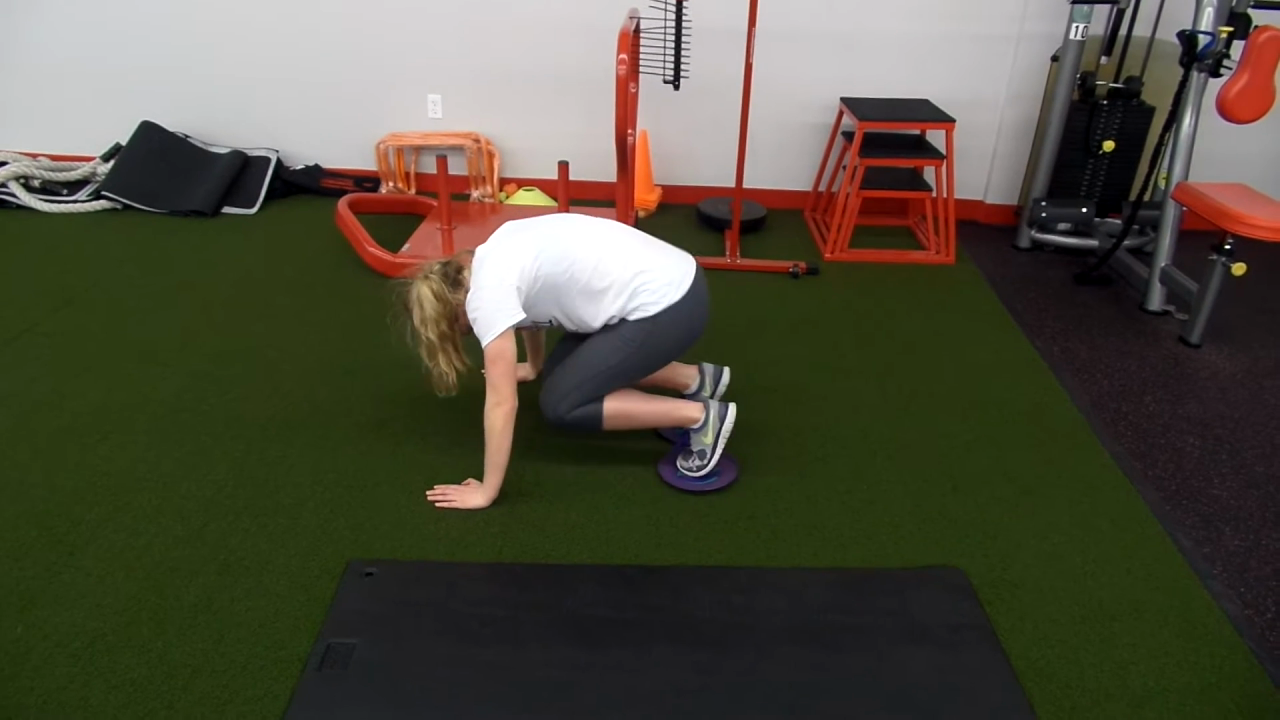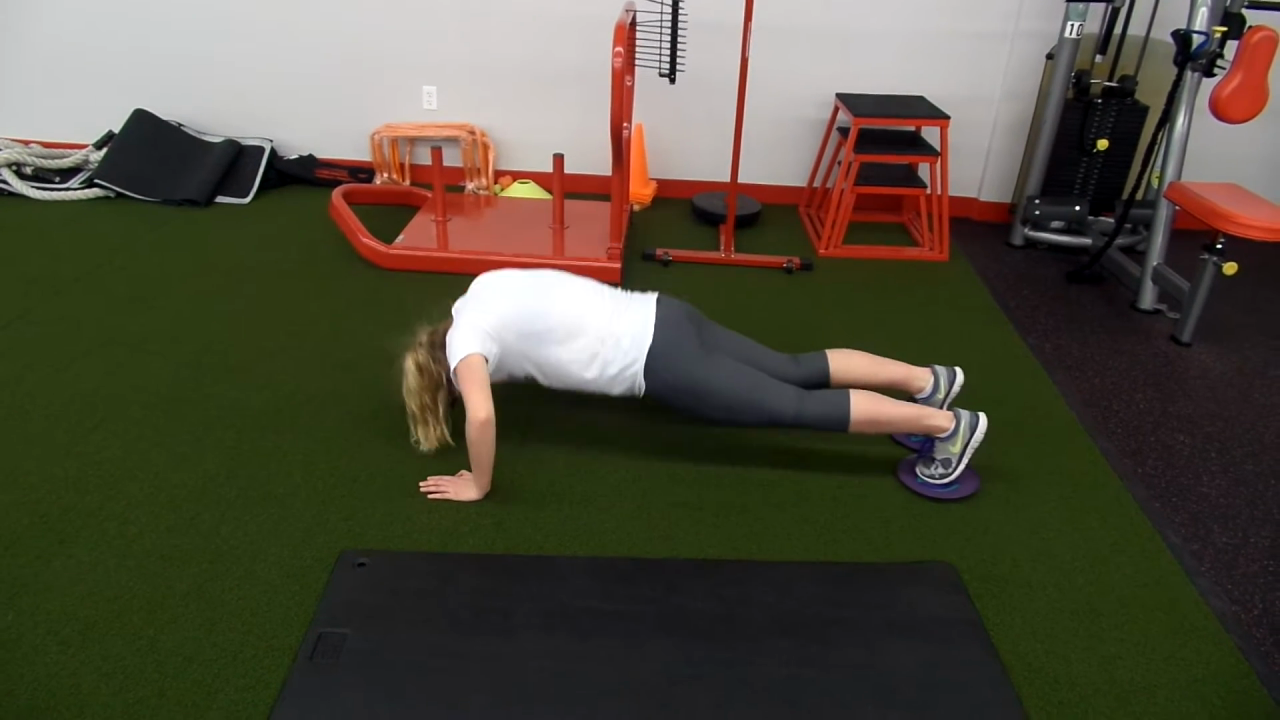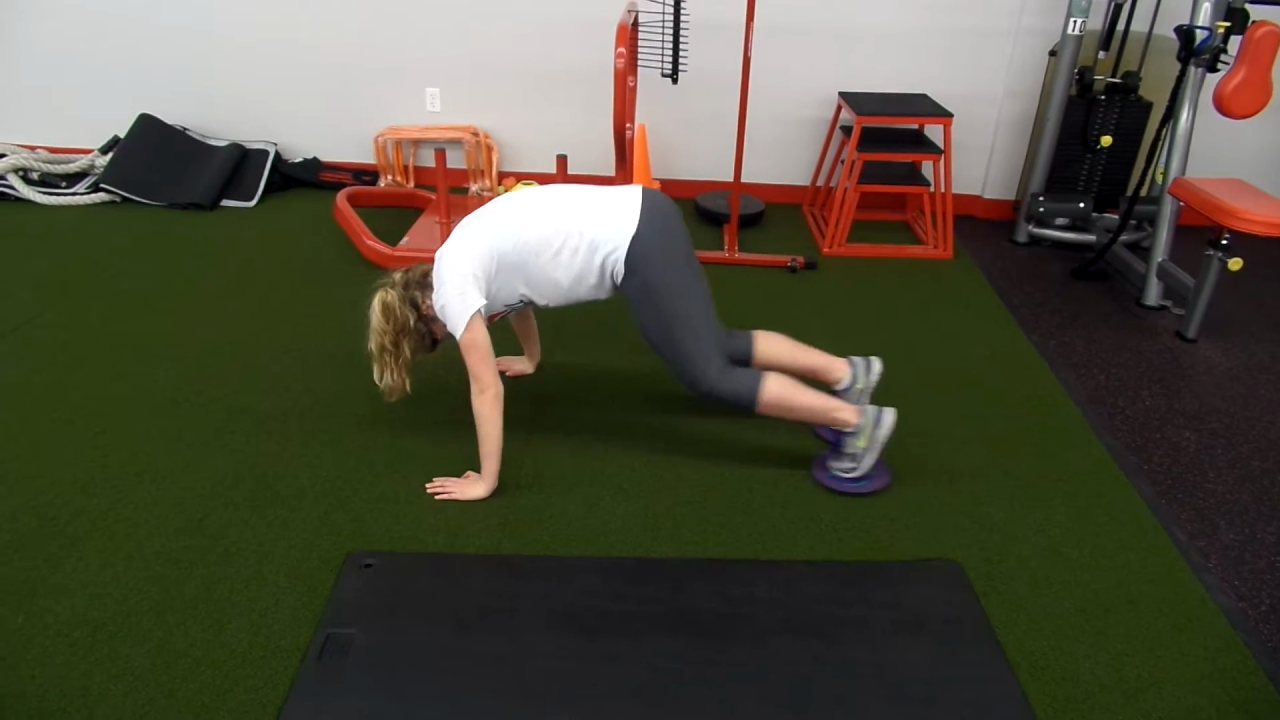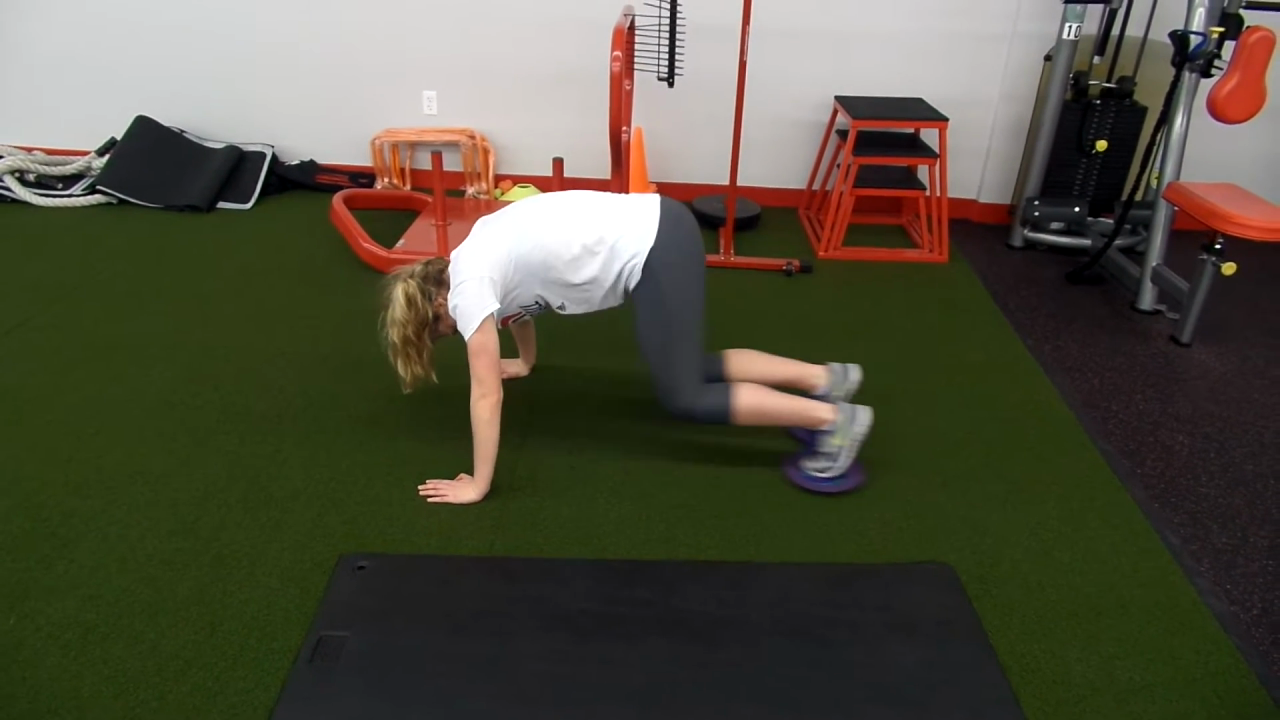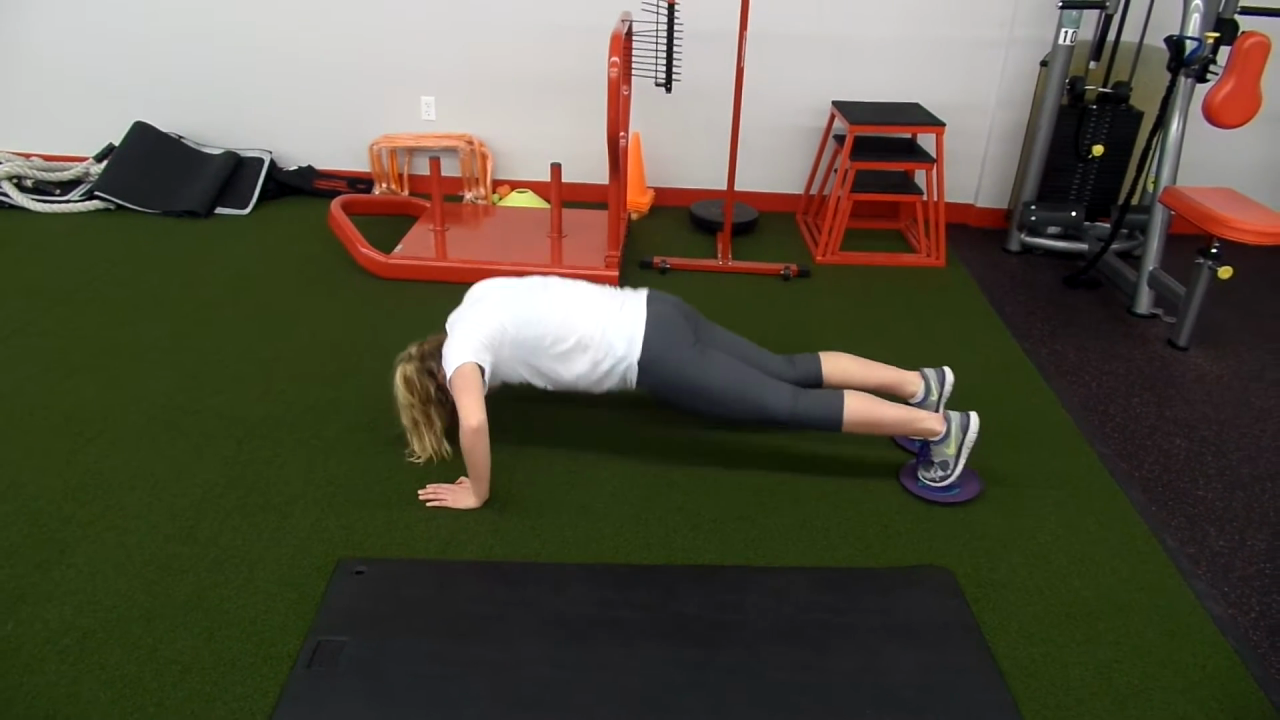
dt=1s
person 1, frame 1
left shoulder: (487, 294)
right shoulder: (490, 257)
left elbow: (501, 403)
left wrist: (487, 491)
right wrist: (534, 365)
left hip: (668, 304)
right hip: (670, 279)
left knee: (560, 405)
right knee: (564, 369)
left ankle: (700, 416)
right ankle: (694, 379)
person 1, frame 2
left shoulder: (463, 340)
right shoulder: (483, 288)
left elbow: (481, 415)
left wrist: (477, 485)
left hip: (658, 362)
right hip: (660, 317)
left knee: (791, 405)
right knee: (794, 370)
left ankle: (946, 425)
right ankle: (929, 380)
person 1, frame 3
left shoulder: (450, 287)
right shoulder: (465, 254)
left elbow: (485, 389)
left wrist: (484, 482)
right wrist: (530, 359)
left hip: (639, 244)
right hip: (640, 215)
left knee: (706, 375)
right knee: (719, 346)
left ankle: (855, 419)
right ankle: (848, 373)
person 1, frame 4
left shoulder: (466, 290)
right shoulder: (473, 256)
left elbow: (487, 395)
left wrist: (477, 486)
right wrist: (525, 361)
left hip: (653, 249)
right hip: (656, 223)
left knee: (685, 399)
right knee: (692, 369)
left ankle: (836, 418)
right ankle: (827, 378)
person 1, frame 5
left shoulder: (460, 352)
right shoulder: (476, 300)
left elbow: (474, 425)
left wrist: (475, 492)
left hip: (653, 351)
right hip: (656, 311)
left knee: (781, 403)
right knee: (784, 369)
left ankle: (939, 428)
right ankle: (921, 385)
